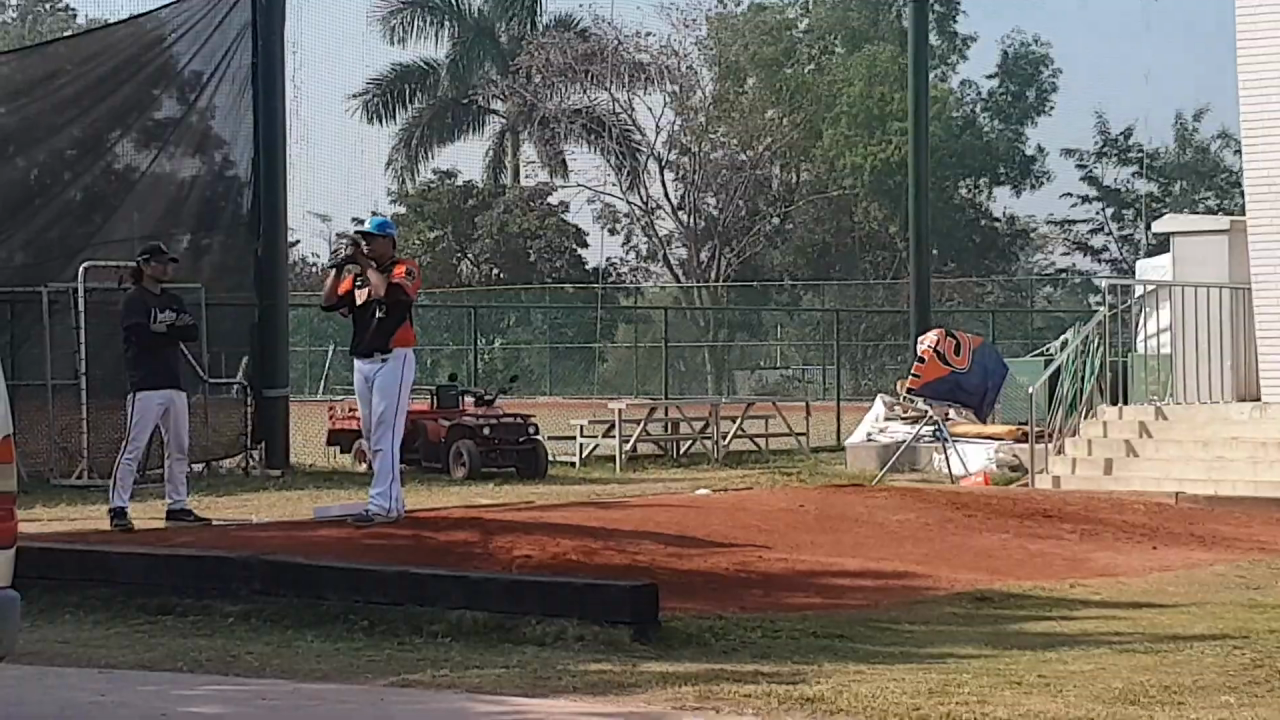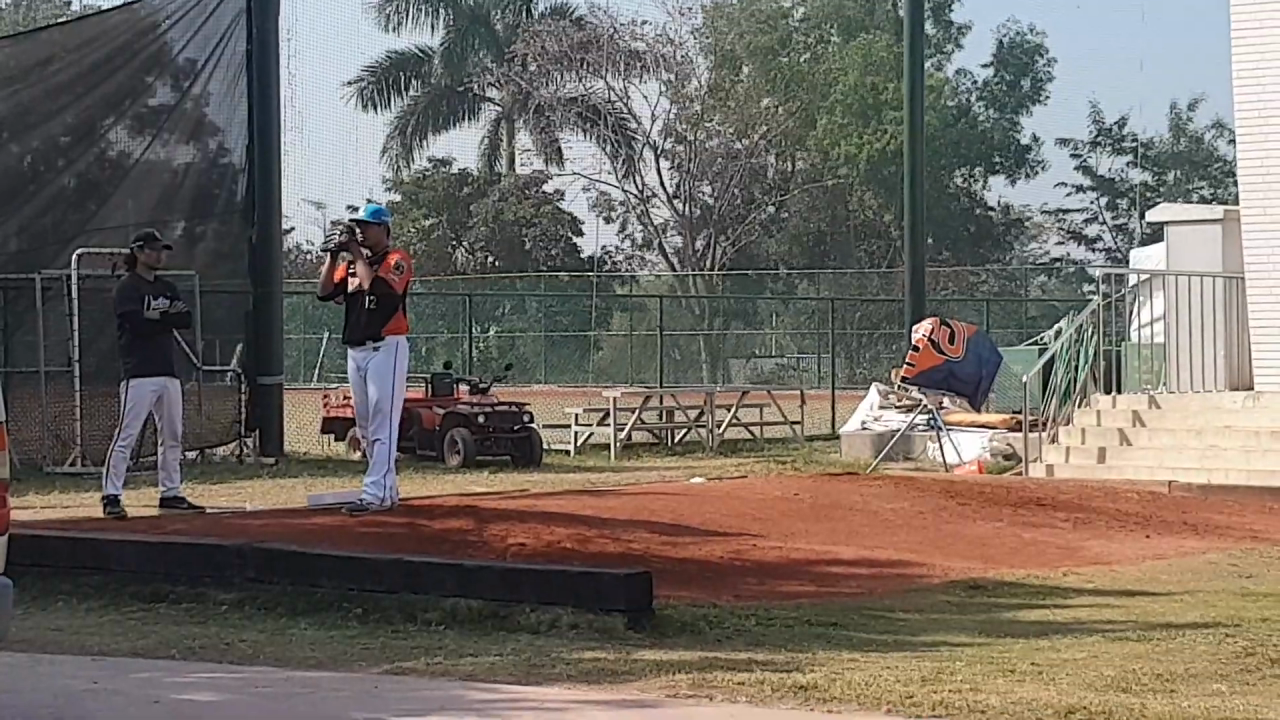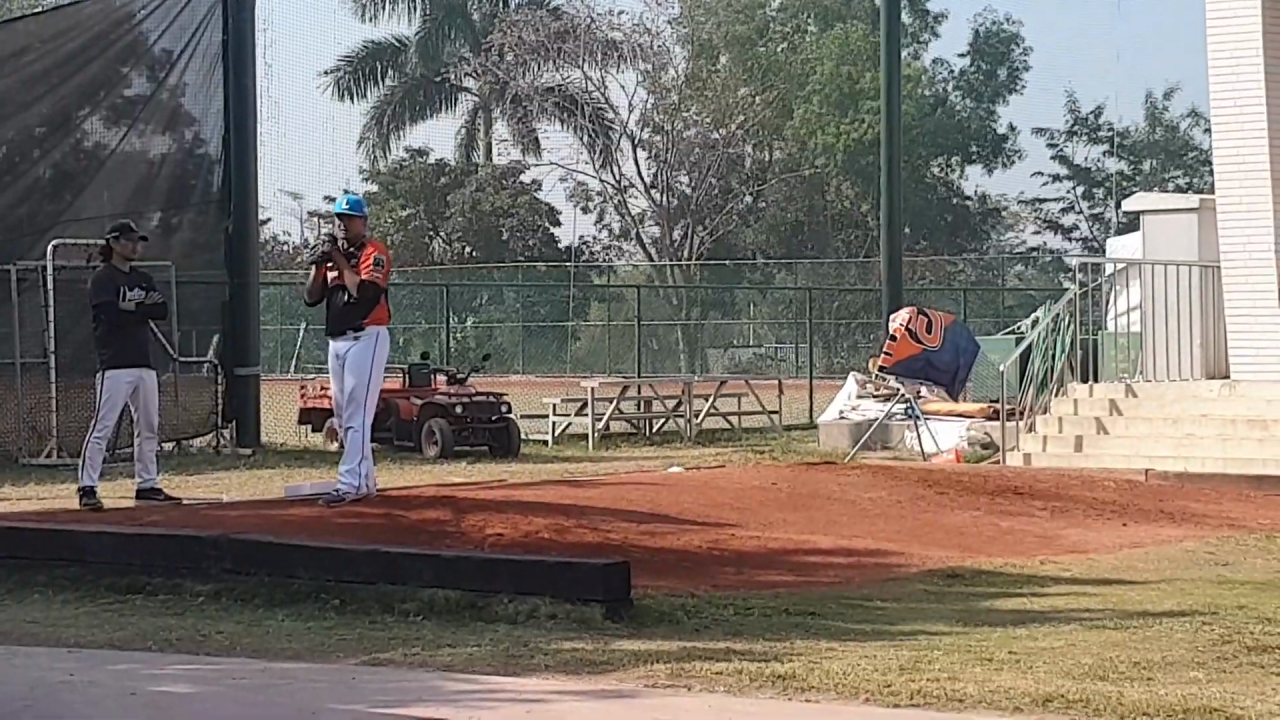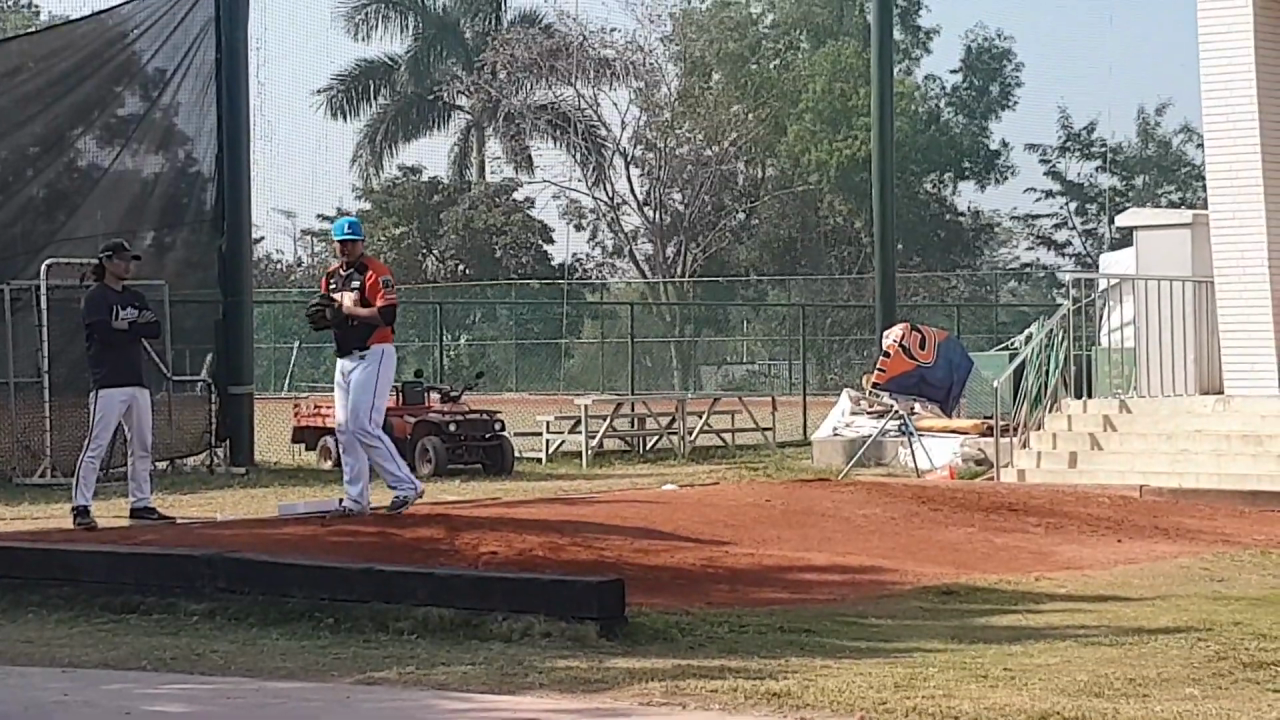
dt=0.3s
person 1, frame 1
left shoulder: (405, 269)
right shoulder: (358, 276)
left elbow: (389, 292)
right elbow: (328, 303)
left wrist: (364, 264)
right wrist: (338, 267)
left hip: (393, 361)
right hip: (363, 362)
left knee: (385, 434)
right knee: (372, 435)
left ankle: (382, 504)
right ankle: (392, 502)
person 1, frame 2
left shoulder: (397, 259)
right shoulder: (353, 262)
left elbow: (374, 287)
right elbow: (325, 293)
left wrist: (355, 253)
right wrist: (333, 255)
left hip: (385, 349)
right hip: (356, 350)
left knee: (382, 424)
right knee: (365, 425)
left ankle: (376, 494)
right ankle: (386, 489)
person 1, frame 3
left shoulder: (375, 251)
right shoulder: (332, 254)
left elbow: (364, 290)
right elbow: (311, 298)
left wrist: (339, 258)
right wrist: (318, 263)
left hip: (367, 338)
right hip: (338, 341)
left knee: (356, 413)
right knee: (343, 415)
left ankle: (351, 483)
right ankle: (364, 480)
person 1, frame 4
left shoulder: (376, 272)
right shoulder: (331, 276)
left elbow: (387, 315)
left wrist: (345, 309)
left hip: (374, 356)
right hip: (345, 359)
left knee: (365, 427)
right knee: (345, 430)
left ankle: (406, 486)
right ankle: (356, 500)
person 2, frame 1
left shoulder: (174, 300)
right shoulder: (134, 300)
left elbow: (192, 332)
right elbow: (143, 336)
left wrist: (163, 328)
right wrist: (174, 330)
left hip: (175, 385)
right hip: (146, 387)
left knee: (179, 449)
right knee: (133, 448)
left ankle: (177, 507)
right ankle: (118, 509)
person 2, frame 2
left shoulder: (168, 288)
right shoulder: (127, 287)
left elbow: (186, 320)
right elbow: (137, 324)
left wrist: (156, 317)
right wrist: (168, 316)
left hip: (168, 372)
right hip: (139, 373)
left knee: (172, 436)
right knee: (126, 435)
left ankle: (171, 494)
right ankle: (111, 496)
person 2, frame 3
left shoulder: (144, 279)
right shoulder: (102, 278)
left elbow: (162, 311)
right elbow: (112, 315)
left wrist: (132, 307)
right wrist: (144, 308)
left hip: (144, 363)
right hip: (115, 365)
left knee: (149, 428)
right knee: (102, 427)
left ankle: (147, 485)
right ankle: (87, 488)
person 2, frame 4
left shoulder: (137, 298)
right shoulder: (95, 297)
left elbow: (155, 329)
right elbow: (105, 334)
left wrist: (125, 326)
right wrist: (137, 326)
left hip: (137, 382)
right hip: (108, 384)
left knee: (142, 447)
right knee: (96, 446)
left ankle: (141, 505)
right ankle: (81, 507)
